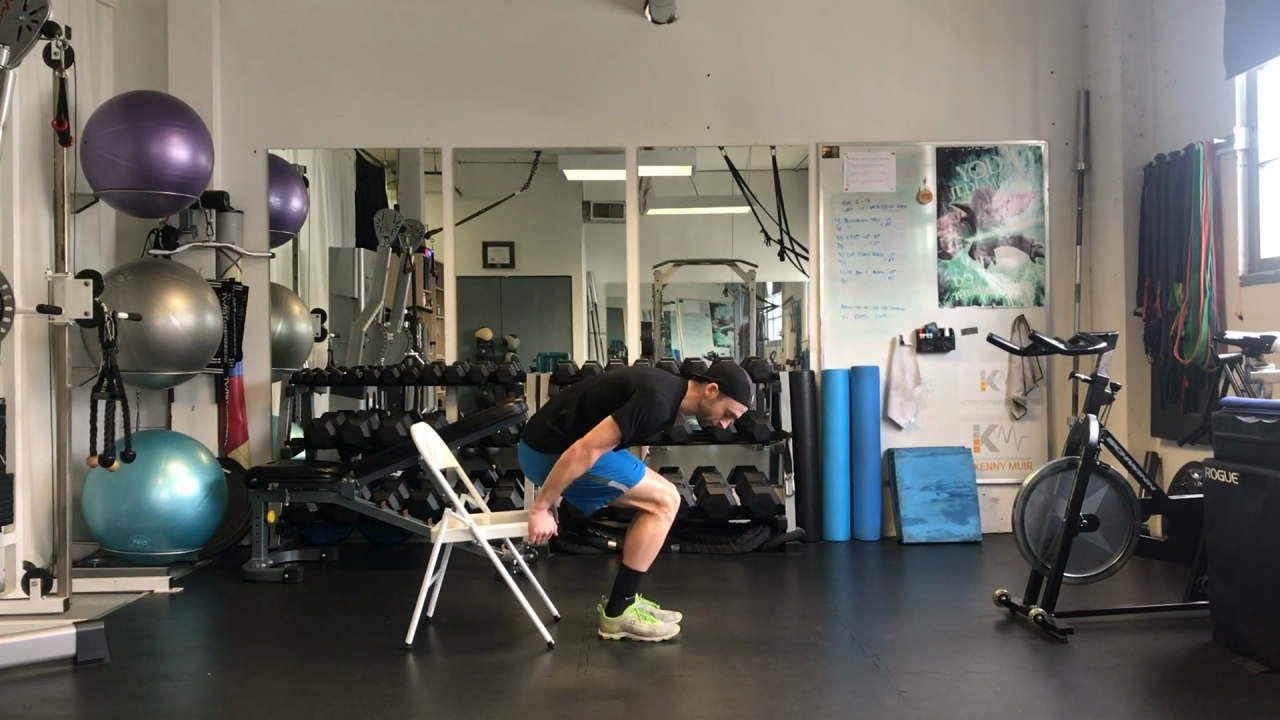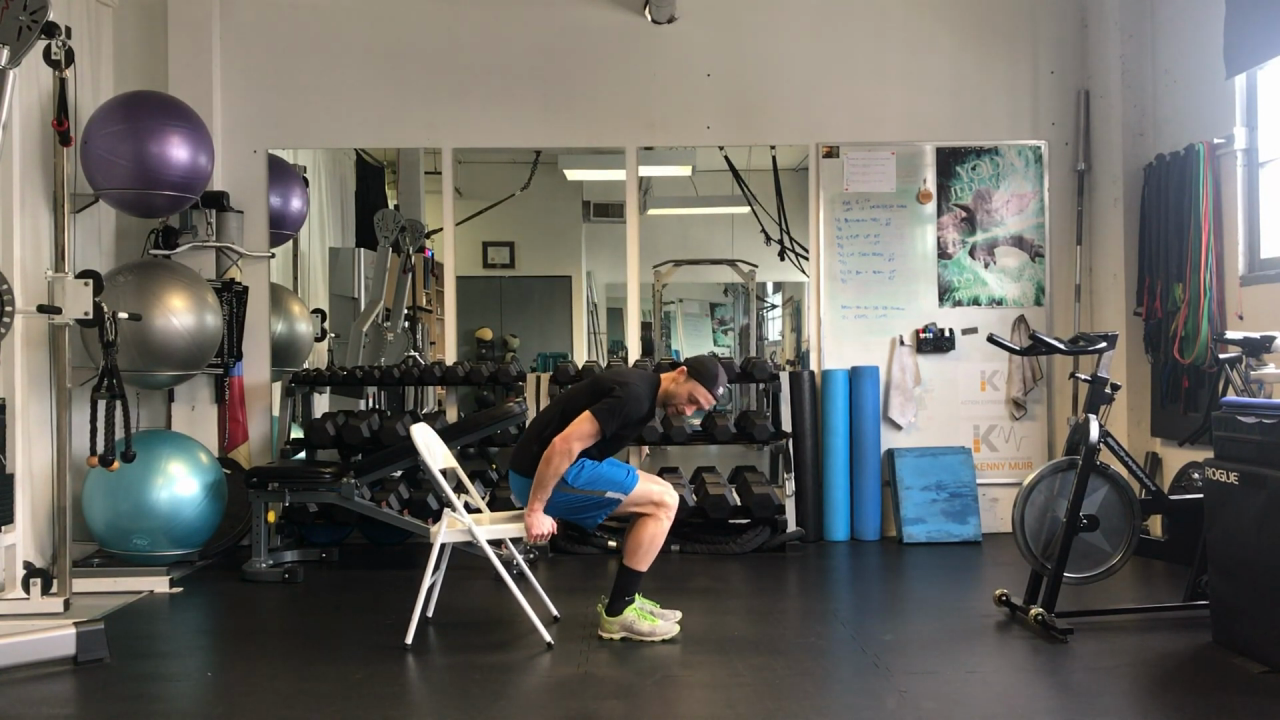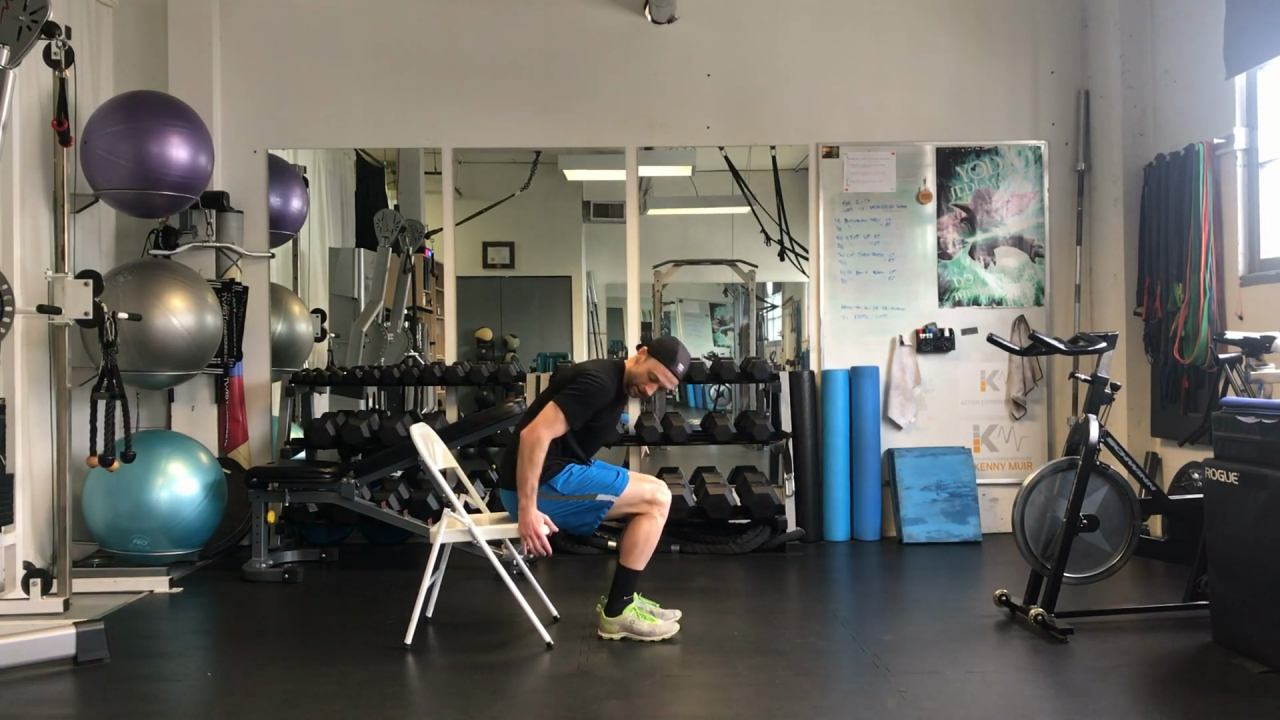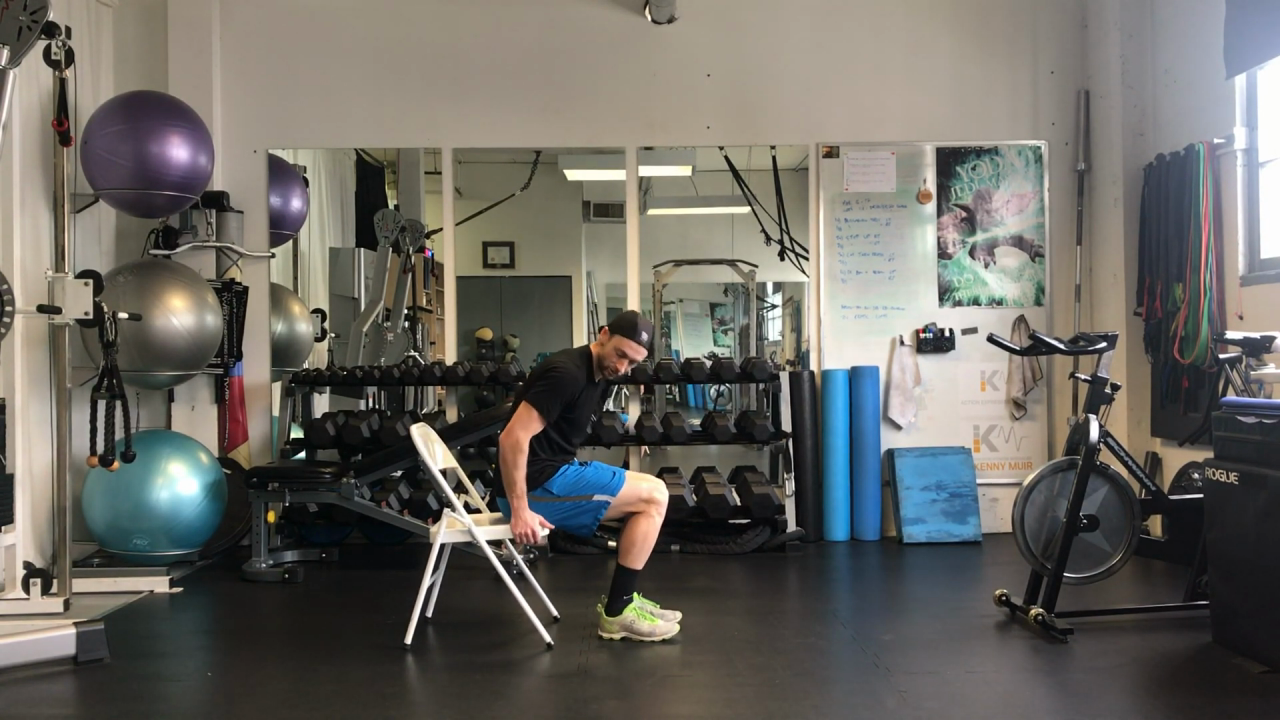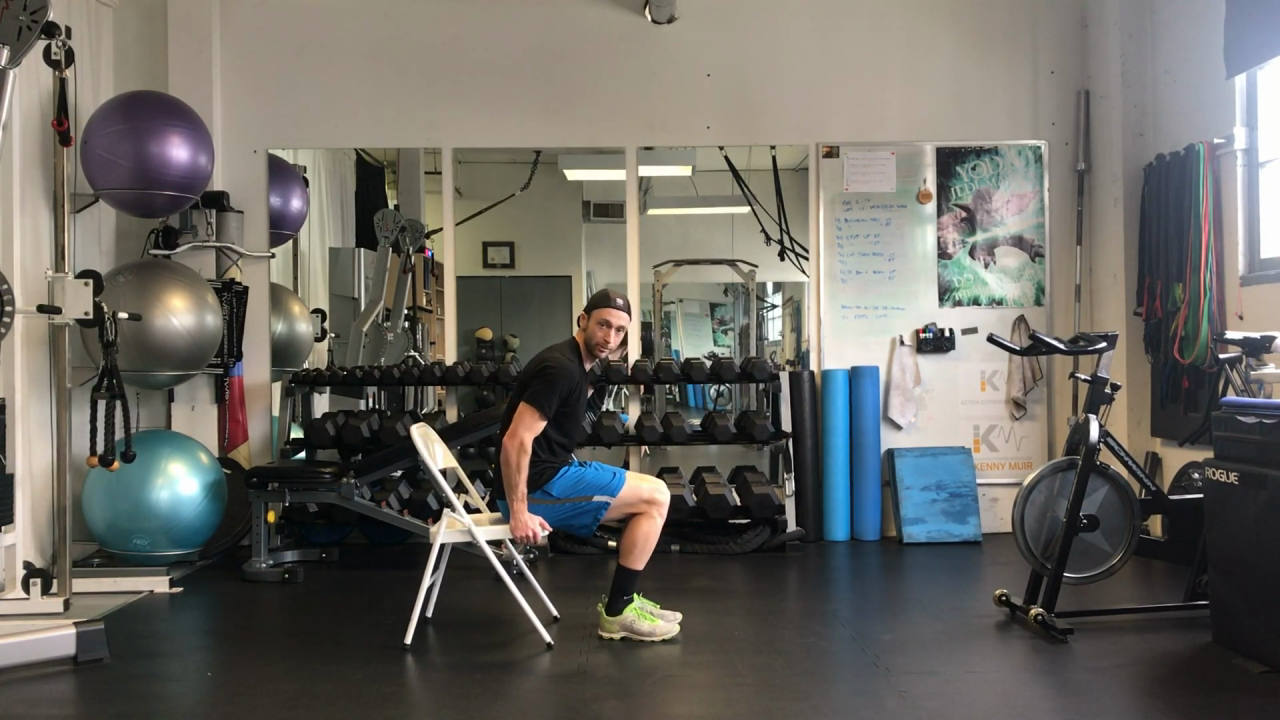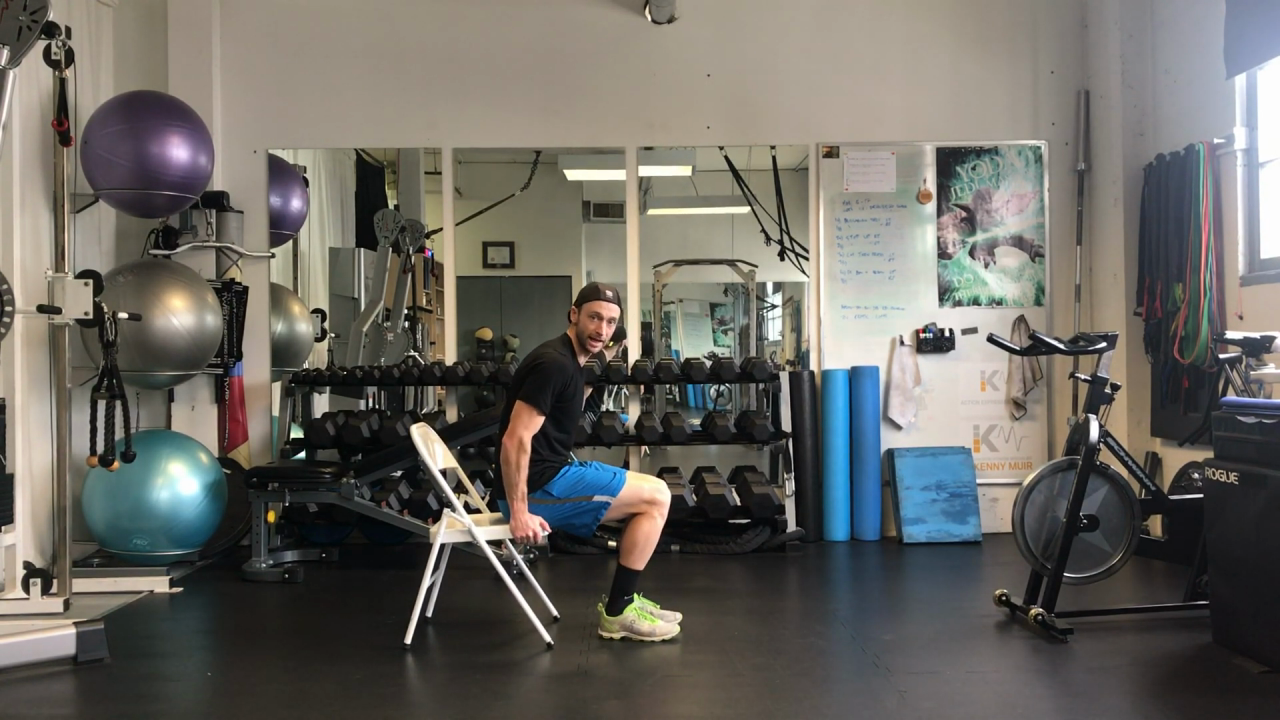
dt=0.3s
person 1, frame 1
left shoulder: (667, 390)
right shoulder: (658, 400)
right elbow: (583, 451)
left wrist: (551, 496)
right wrist: (540, 508)
left hip: (555, 444)
right hip: (552, 451)
left knee: (660, 498)
right knee: (664, 502)
left ankle: (623, 600)
right ankle: (617, 613)
person 1, frame 2
left shoulder: (643, 389)
right shoulder: (635, 395)
right elbow: (563, 445)
right wrist: (535, 510)
left hip: (552, 467)
right hip: (539, 470)
left knee: (659, 495)
right knee: (663, 503)
left ankle: (623, 599)
right ankle: (618, 613)
person 1, frame 3
left shoulder: (617, 384)
right shoulder: (599, 383)
right elbow: (534, 436)
right wrist: (526, 510)
left hip: (557, 474)
right hip: (543, 484)
left knee: (651, 494)
right knee: (656, 498)
left ankle: (623, 600)
right ankle: (617, 613)
person 1, frame 4
left shoulder: (598, 375)
right shoulder: (567, 372)
right elbow: (513, 437)
right wrist: (519, 510)
left hip: (552, 474)
right hip: (538, 486)
left knee: (646, 494)
right knee: (653, 496)
left ankle: (623, 599)
right ankle: (618, 614)
person 1, frame 5
left shoulder: (576, 365)
right shoulder: (560, 368)
right elbow: (516, 441)
right wrist: (518, 513)
left hip: (551, 476)
right hip: (539, 486)
left knee: (648, 494)
right knee: (655, 497)
left ankle: (624, 600)
right ankle: (618, 614)
person 1, frame 6
left shoulder: (570, 361)
right shoulder: (554, 363)
right elbow: (515, 440)
right wrist: (519, 513)
left hip: (550, 475)
right hip: (539, 486)
left knee: (647, 494)
right knee: (655, 497)
left ankle: (623, 599)
right ankle: (618, 613)
